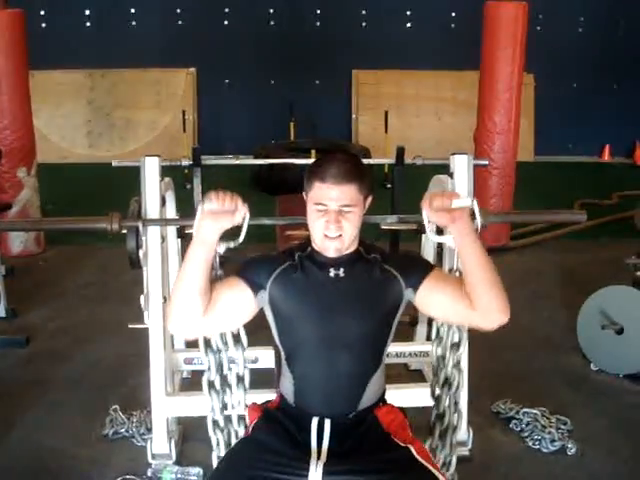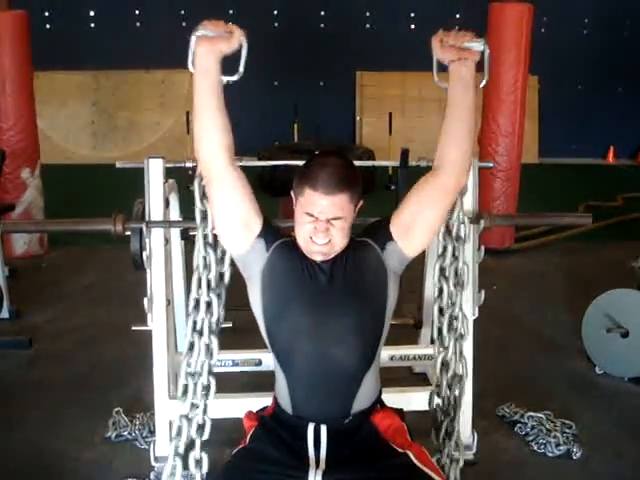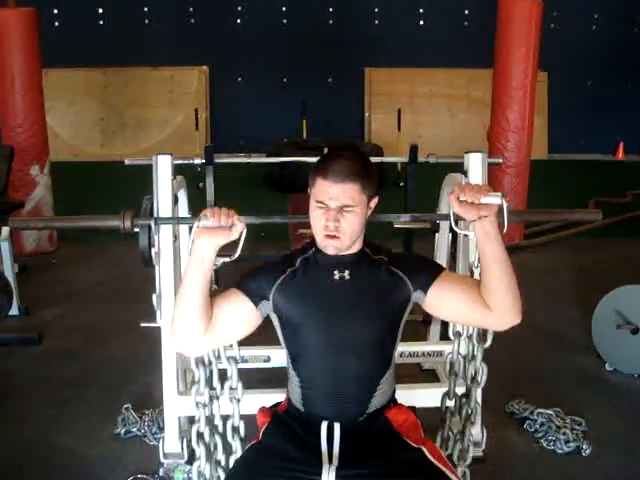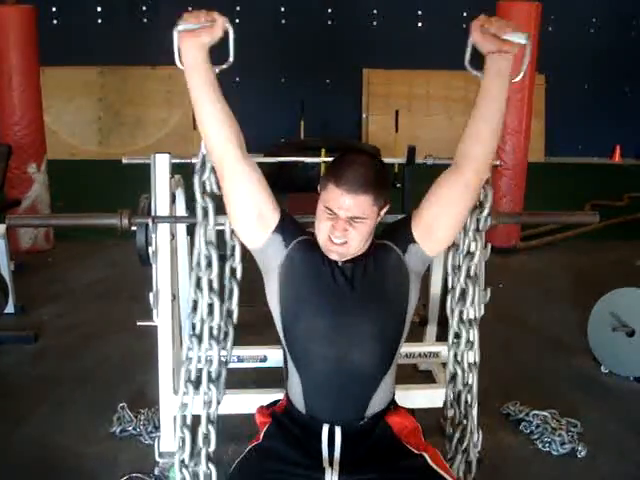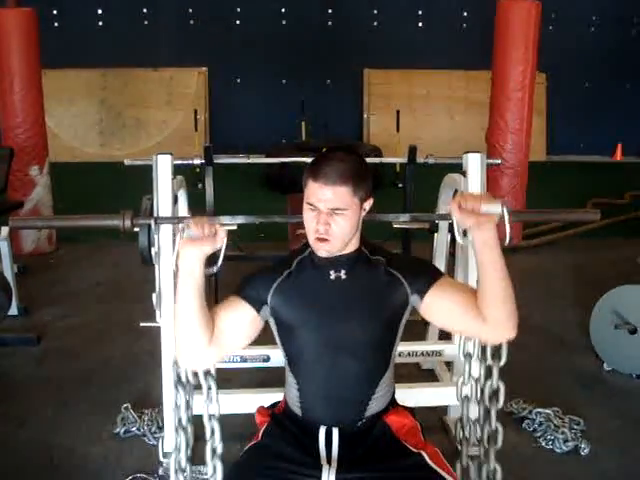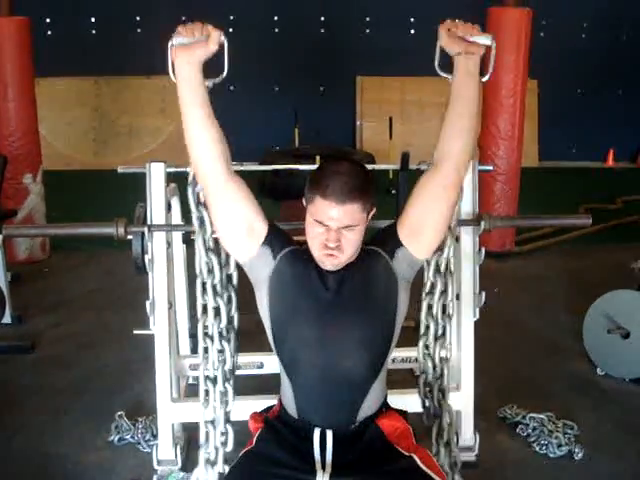
dt=0.7s
person 1, frame 1
left shoulder: (396, 273)
right shoulder: (272, 274)
left elbow: (492, 314)
right elbow: (184, 322)
left wrist: (460, 228)
right wrist: (206, 231)
left hip: (368, 431)
right hip: (285, 431)
person 1, frame 2
left shoulder: (382, 253)
right shoulder: (264, 255)
left elbow: (449, 173)
right elbow: (218, 166)
left wrist: (462, 69)
right wrist: (208, 58)
left hip: (367, 437)
right hip: (280, 440)
person 1, frame 3
left shoulder: (404, 273)
right shoulder: (276, 278)
left elbow: (503, 314)
right elbow: (191, 340)
left wrist: (485, 225)
right wrist: (204, 249)
left hip: (379, 433)
right hip: (294, 435)
person 1, frame 4
left shoulder: (402, 256)
right shoulder: (283, 250)
left elbow: (469, 169)
right elbow: (232, 160)
left wrist: (498, 60)
right wrist: (197, 52)
left hip: (380, 438)
right hip: (292, 439)
person 1, frame 5
left shoulder: (401, 277)
right shoulder: (275, 282)
left elbow: (498, 328)
right elbow: (195, 355)
left wrist: (484, 235)
right wrist: (191, 258)
left hip: (378, 437)
right hip: (293, 437)
person 1, frame 6
left shoulder: (392, 263)
right shoulder: (273, 263)
left elbow: (449, 168)
right elbow: (216, 173)
left wrist: (466, 61)
right wrist: (189, 66)
left hip: (372, 442)
right hip: (285, 443)
